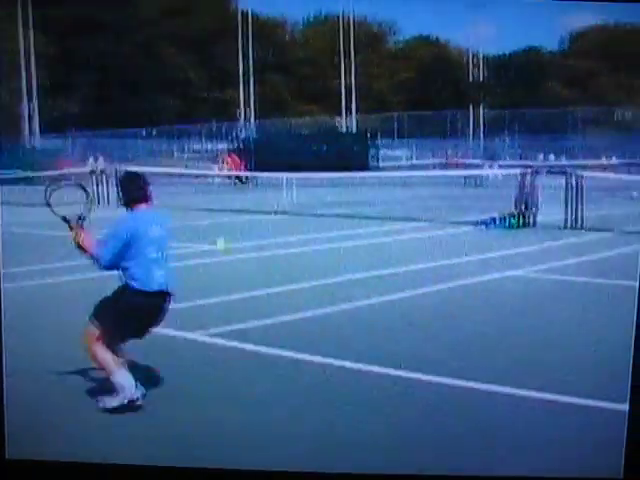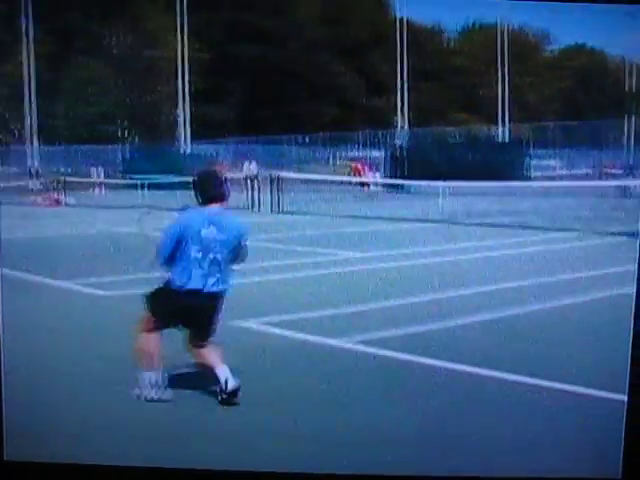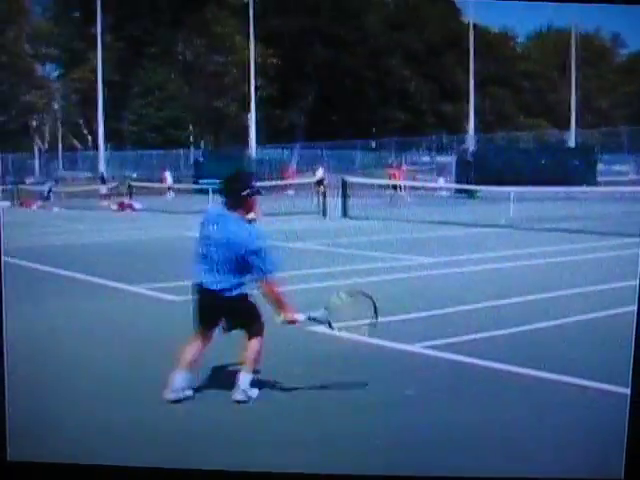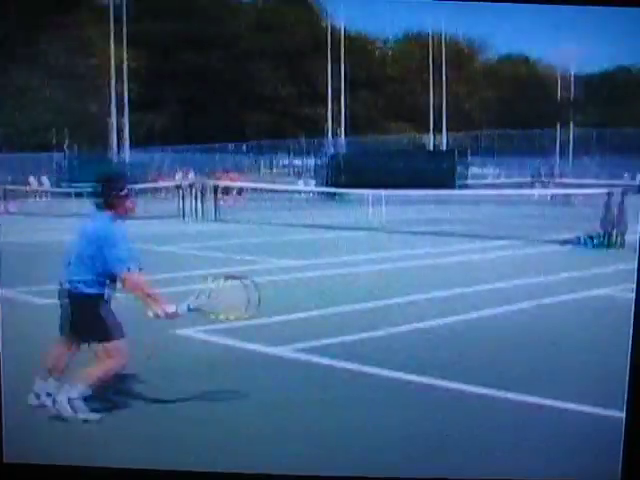
dt=0.3s
person 1, frame 1
left shoulder: (127, 223)
right shoulder: (160, 221)
left elbow: (104, 259)
left wrist: (85, 242)
right wrist: (94, 243)
left hip: (137, 296)
right hip: (159, 300)
left knee: (93, 339)
right knee: (109, 341)
left ankle: (127, 387)
right ankle: (128, 389)
person 1, frame 2
left shoulder: (185, 219)
right shoulder: (236, 226)
left elbow: (163, 257)
right elbow: (239, 256)
left wrist: (178, 255)
left hip: (176, 294)
right hip: (211, 299)
left knee: (147, 330)
right knee: (202, 344)
left ankle: (152, 384)
right ankle: (226, 378)
person 1, frame 3
left shoulder: (211, 216)
right shoulder: (250, 237)
right elbow: (267, 282)
right wrist: (286, 310)
left hip: (205, 292)
right hip: (233, 298)
left knee: (202, 337)
right knee: (256, 331)
left ankle: (177, 385)
right ankle: (243, 386)
person 1, frame 4
left shoulder: (95, 224)
right shoulder: (111, 230)
right elbow: (127, 275)
right wrist: (157, 303)
left hip: (74, 294)
right hip: (87, 298)
left knee: (69, 343)
right knee: (117, 356)
left ankle: (42, 390)
right ankle: (70, 398)
